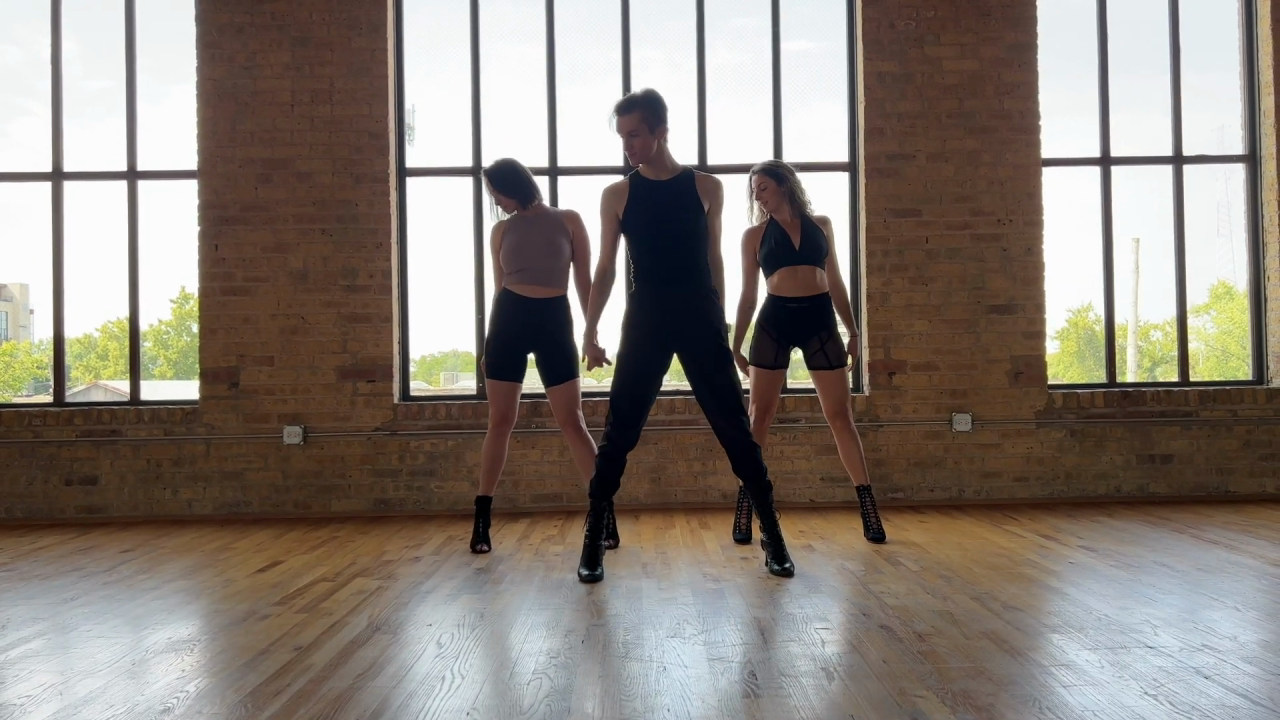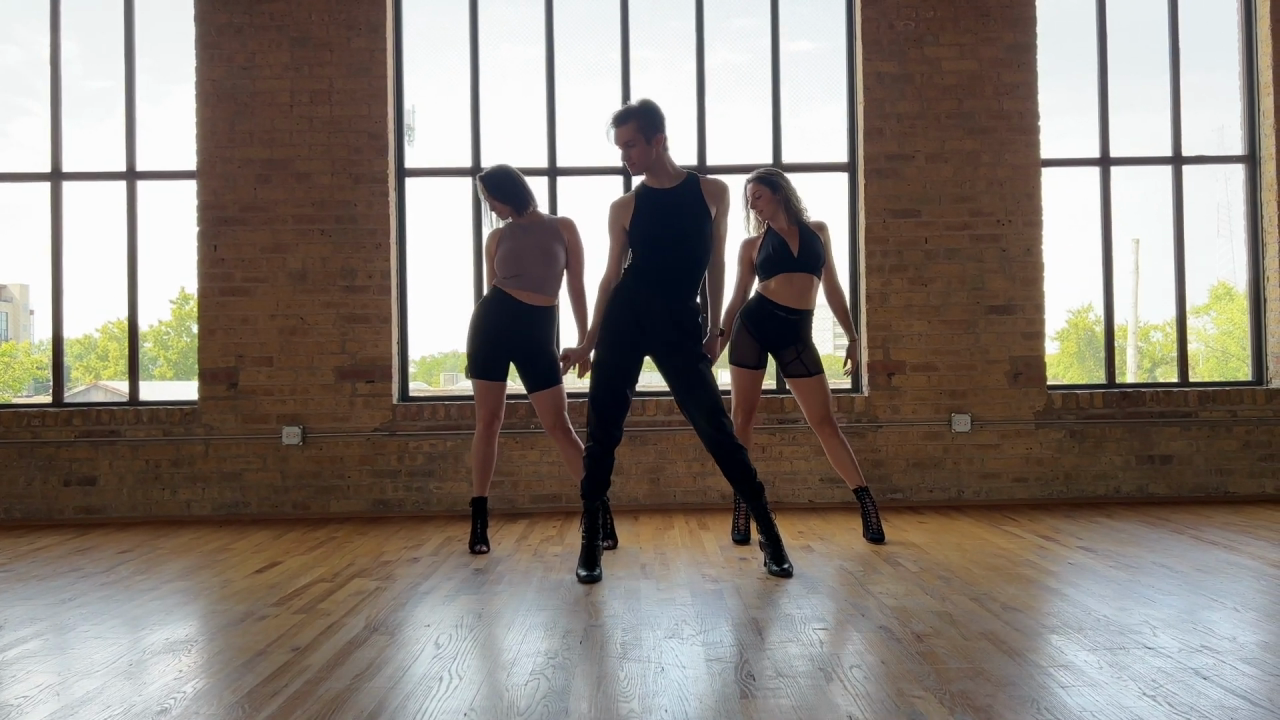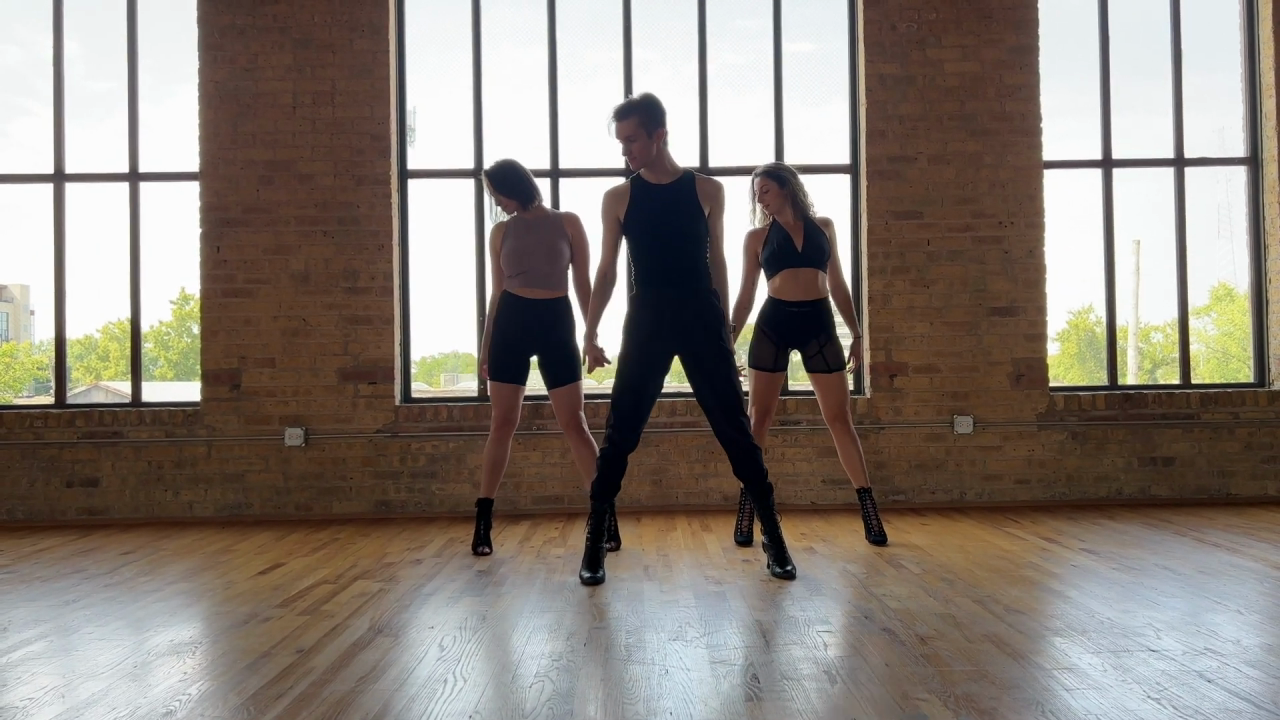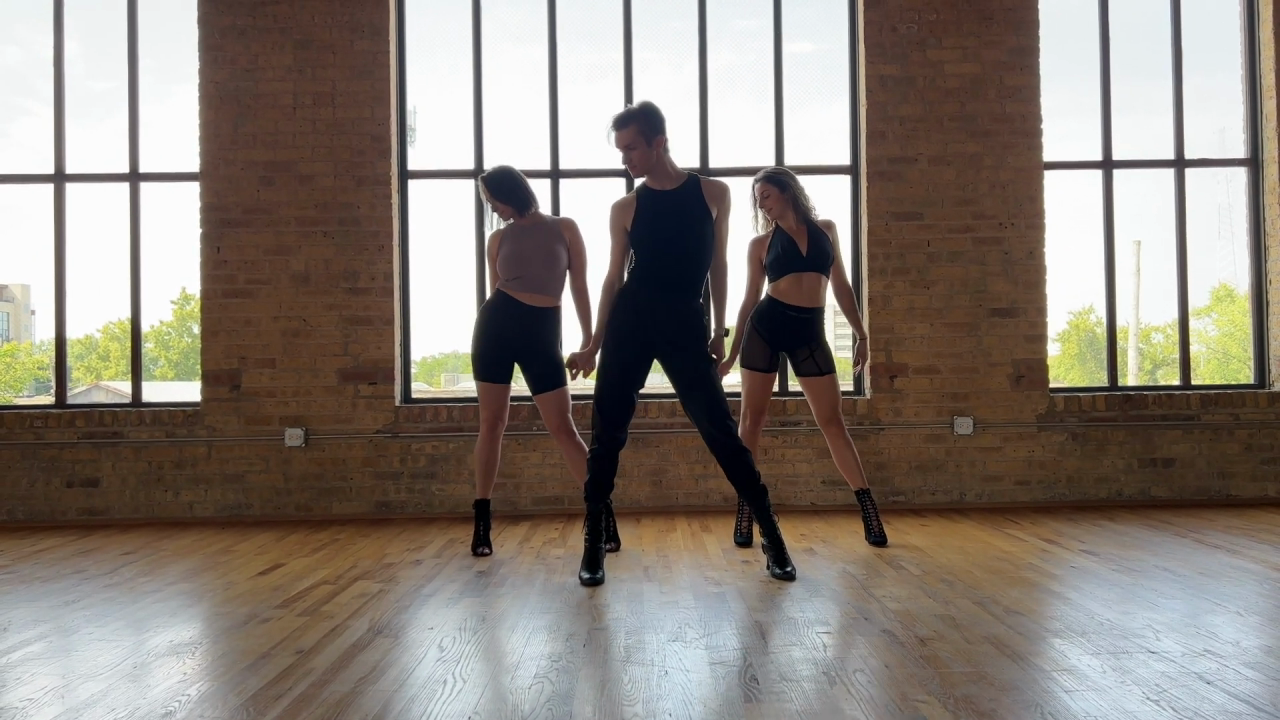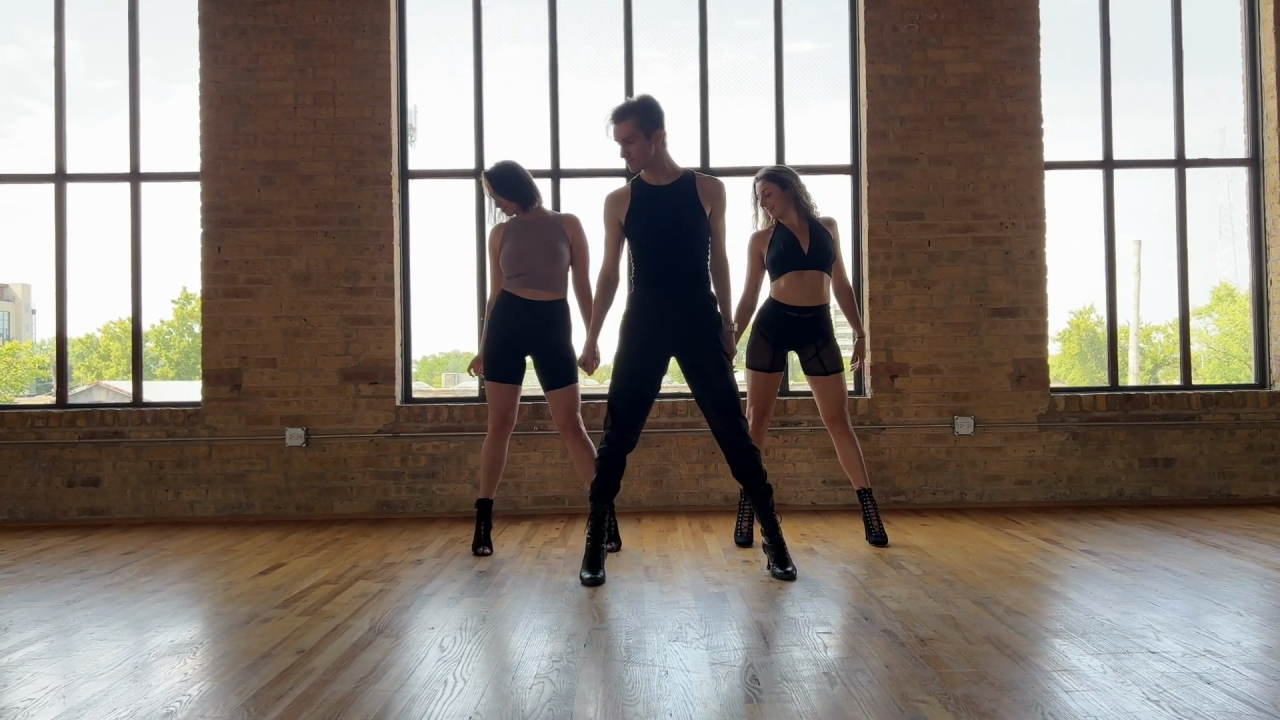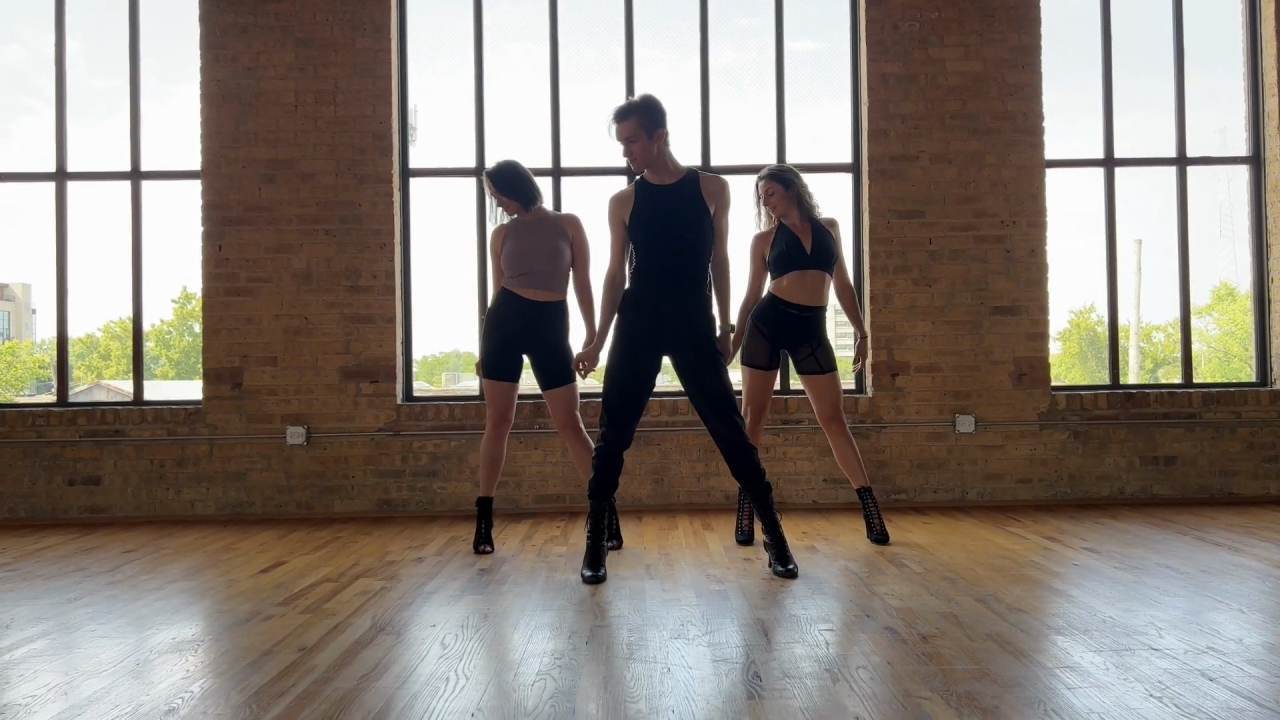
dt=0.5s
person 1, frame 1
left shoulder: (706, 187)
right shoulder: (617, 195)
left elbow: (713, 259)
right elbow: (606, 267)
left wrist: (721, 323)
right wrist: (589, 330)
left hip: (700, 316)
right hip: (646, 317)
left knee: (733, 426)
right knee: (620, 428)
left ankle: (771, 533)
right ankle: (593, 540)
person 1, frame 2
left shoulder: (712, 192)
right shoulder: (624, 207)
left elbow: (716, 263)
right elbow: (612, 275)
left wrist: (714, 329)
right wrist: (588, 342)
left hip: (681, 323)
right hip: (626, 319)
left knee: (715, 427)
right knee: (603, 429)
left ankle: (769, 533)
right ankle: (590, 541)
person 1, frame 3
left shoulder: (708, 191)
right shoulder: (618, 198)
left elbow: (716, 260)
right elbow: (607, 269)
left wrist: (726, 326)
right wrist: (589, 333)
left hip: (701, 318)
right hip: (647, 319)
left knee: (733, 429)
right knee: (622, 430)
left ankle: (773, 536)
right ankle: (595, 542)
person 1, frame 4
left shoulder: (713, 193)
right shoulder: (625, 208)
left elbow: (718, 264)
right elbow: (615, 277)
left wrist: (719, 330)
right wrist: (593, 345)
left hip: (686, 323)
right hip: (631, 320)
left knee: (720, 429)
right knee: (607, 431)
left ankle: (771, 536)
right ankle: (593, 544)
person 1, frame 5
left shoulder: (708, 190)
right shoulder: (619, 201)
left elbow: (718, 260)
right elbow: (609, 272)
left wrist: (727, 325)
right wrist: (591, 338)
left hip: (699, 319)
right hip: (644, 320)
left knee: (731, 429)
right knee: (619, 431)
left ankle: (773, 536)
right ankle: (595, 542)
person 1, frame 6
left shoulder: (711, 189)
right shoulder: (623, 202)
left elbow: (719, 260)
right elbow: (616, 272)
left wrist: (725, 327)
right wrist: (598, 341)
left hip: (694, 319)
right hip: (638, 319)
left knee: (728, 427)
right knee: (614, 429)
left ankle: (774, 534)
right ankle: (595, 541)
person 2, frame 1
left shoulder: (568, 220)
right shoulder: (502, 230)
left elbow: (583, 279)
right elbow: (499, 286)
right wrist: (488, 343)
left hip: (554, 323)
right hip: (509, 321)
left knee: (571, 423)
right knee: (500, 422)
left ankle: (605, 513)
right ankle: (482, 520)
person 2, frame 2
left shoulder: (562, 228)
right shoulder: (497, 237)
left elbow: (576, 287)
right elbow: (491, 288)
left wrist: (585, 342)
right wrist: (473, 350)
left hip: (537, 331)
right hip: (494, 323)
left knee: (558, 426)
right knee: (487, 423)
left ankle: (601, 512)
right ankle: (479, 521)
person 2, frame 3
left shoulder: (567, 223)
right shoulder: (501, 231)
left elbow: (582, 281)
right elbow: (498, 291)
right wrist: (485, 345)
left hip: (556, 325)
right hip: (510, 324)
left knee: (573, 425)
right knee: (502, 425)
left ankle: (606, 515)
right ankle: (483, 522)
person 2, frame 4
left shoulder: (564, 228)
right shoulder: (499, 238)
left elbow: (579, 287)
right elbow: (494, 290)
left wrist: (589, 340)
right wrist: (478, 345)
left hip: (542, 332)
right hip: (498, 325)
left knee: (562, 428)
right knee: (491, 425)
left ankle: (603, 515)
right ankle: (481, 523)
person 2, frame 5
left shoulder: (566, 224)
right shoulder: (501, 233)
left elbow: (582, 284)
right elbow: (496, 290)
right wrist: (484, 346)
left hip: (553, 326)
right hip: (507, 324)
left knee: (571, 426)
right knee: (499, 426)
right ankle: (482, 523)
person 2, frame 6
left shoulder: (567, 224)
right shoulder: (502, 233)
left elbow: (582, 283)
right elbow: (497, 288)
left wrist: (593, 336)
right wrist: (484, 346)
left hip: (550, 327)
right hip: (506, 322)
left knee: (570, 425)
right knee: (498, 423)
left ankle: (607, 514)
right ankle: (483, 521)
person 3, frame 1
left shoulder: (821, 224)
right shoulder: (754, 235)
left elbow: (835, 282)
right elbow: (748, 294)
left wrist: (853, 331)
right wrist: (735, 346)
left hip: (820, 324)
right hip: (774, 323)
left knee: (840, 417)
right knee: (759, 416)
left ankle: (868, 507)
right ankle: (745, 509)
person 3, frame 2
left shoulder: (818, 230)
right shoulder: (752, 244)
left elbow: (832, 288)
right elbow: (737, 300)
left wrist: (852, 335)
left hip: (797, 335)
right hip: (753, 326)
left knee: (825, 422)
right knee: (742, 417)
left ankle: (867, 505)
right ankle: (741, 510)
person 3, frame 3
left shoulder: (823, 226)
right shoulder: (757, 237)
left elbow: (838, 284)
right elbow: (745, 295)
left wrist: (856, 333)
left hip: (819, 326)
right hip: (773, 325)
left knee: (839, 419)
right knee: (759, 418)
left ankle: (869, 509)
right ankle: (746, 510)
person 3, frame 4
left shoulder: (826, 229)
right shoulder: (761, 243)
left elbow: (841, 287)
right elbow: (750, 300)
left wrist: (861, 334)
right wrist: (732, 354)
left hip: (810, 333)
right hip: (766, 327)
left knee: (833, 422)
right knee: (752, 419)
left ankle: (868, 510)
right ankle: (745, 512)
person 3, frame 5
left shoulder: (827, 227)
right shoulder: (761, 238)
left elbow: (841, 285)
right elbow: (749, 297)
left wrist: (859, 332)
left hip: (818, 330)
right hip: (772, 327)
left knee: (838, 421)
right knee: (757, 419)
left ankle: (870, 511)
right ankle: (746, 513)
person 3, frame 6
left shoulder: (829, 227)
right shoulder: (764, 239)
left elbow: (843, 285)
right elbow: (752, 296)
left wrist: (861, 332)
right wrist: (731, 348)
left hip: (812, 332)
right hip: (767, 325)
left knee: (834, 420)
right knee: (753, 417)
left ankle: (870, 508)
right ankle: (745, 510)
